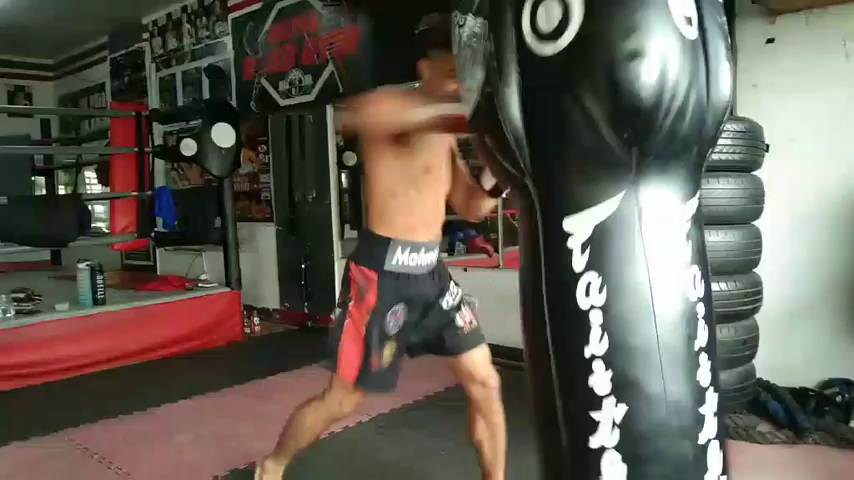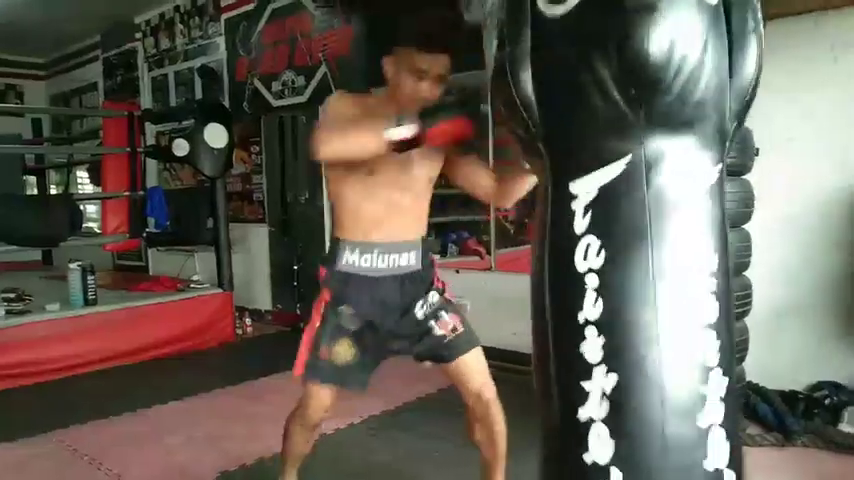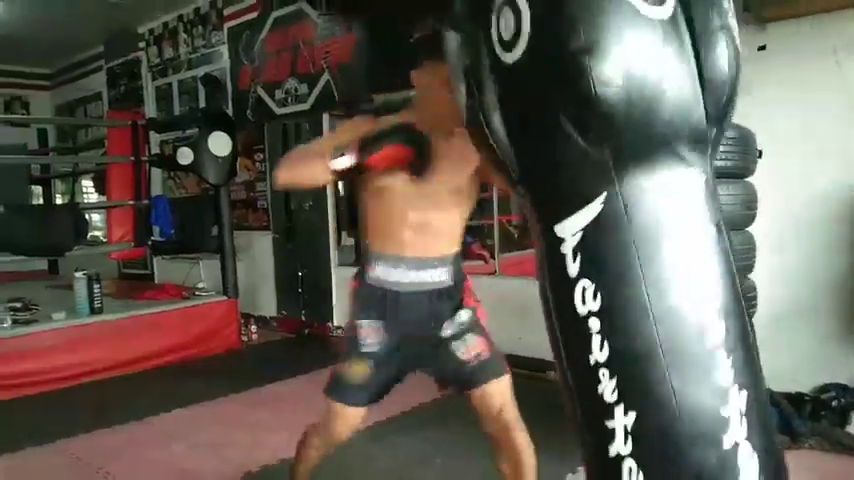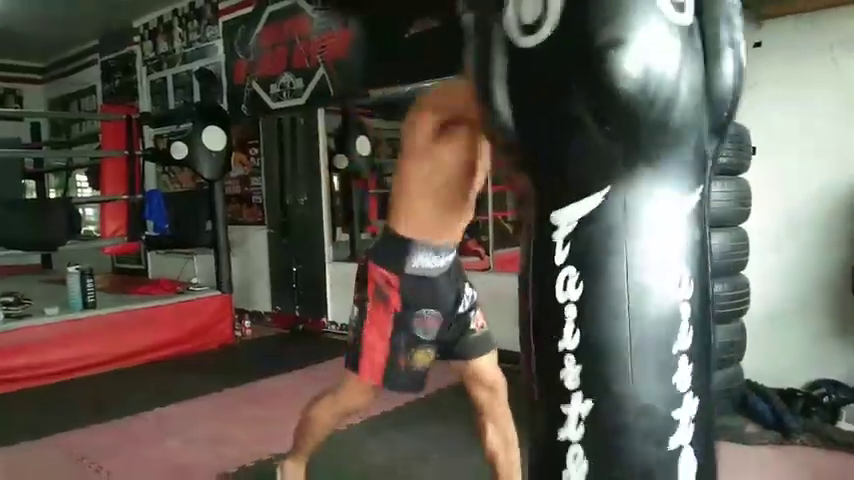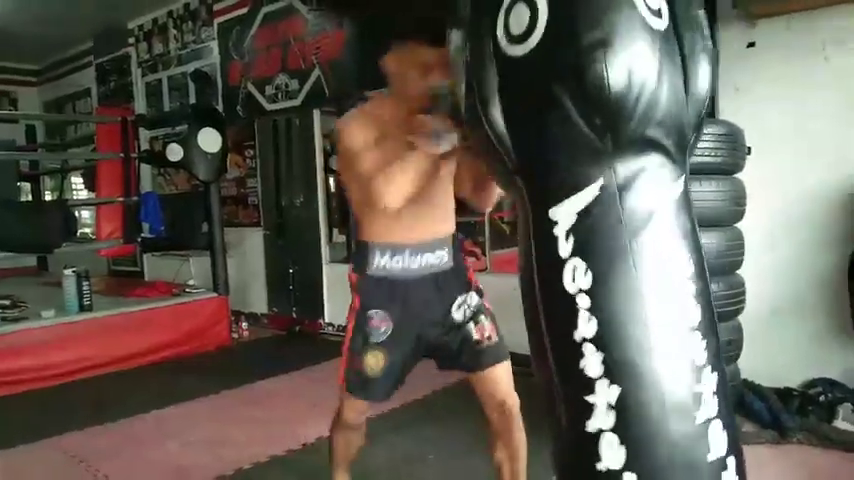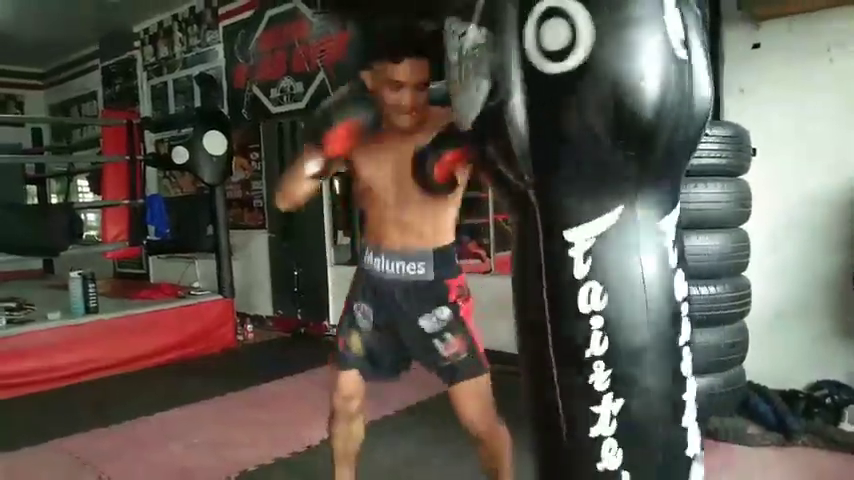
dt=0.2s
person 1, frame 1
left shoulder: (441, 137)
right shoulder: (394, 106)
left elbow: (472, 206)
right elbow: (357, 117)
left wrist: (498, 170)
right wrist: (462, 109)
left hip: (431, 272)
right hip: (383, 273)
left knee: (485, 385)
right knee: (343, 399)
person 1, frame 2
left shoulder: (446, 134)
right shoulder: (346, 108)
left elbow: (501, 193)
right elbow: (327, 148)
right wrist: (413, 127)
left hip: (414, 277)
right hip: (352, 278)
left knee: (482, 392)
right knee: (314, 407)
person 1, frame 3
left shoulder: (479, 143)
right shoulder: (368, 131)
right elbow: (285, 174)
right wrist: (355, 158)
left hip: (447, 293)
right hip: (382, 295)
left knee: (504, 418)
right knee: (337, 426)
person 1, frame 4
left shoulder: (477, 131)
right shoulder: (443, 105)
left hip: (443, 273)
right hip: (401, 273)
left knee: (492, 393)
right knee: (357, 394)
person 1, frame 5
left shoulder: (448, 120)
right shoulder: (357, 126)
left elbow: (483, 199)
right elbow: (387, 195)
right wrist: (439, 133)
left hip: (446, 275)
right hip: (383, 283)
left knee: (503, 403)
right knee: (352, 413)
person 1, frame 6
left shoulder: (453, 127)
right shoulder: (353, 135)
right elbow: (285, 199)
right wrist: (320, 152)
left hip: (435, 282)
right hip: (375, 280)
left knee: (477, 413)
right knee: (346, 402)
